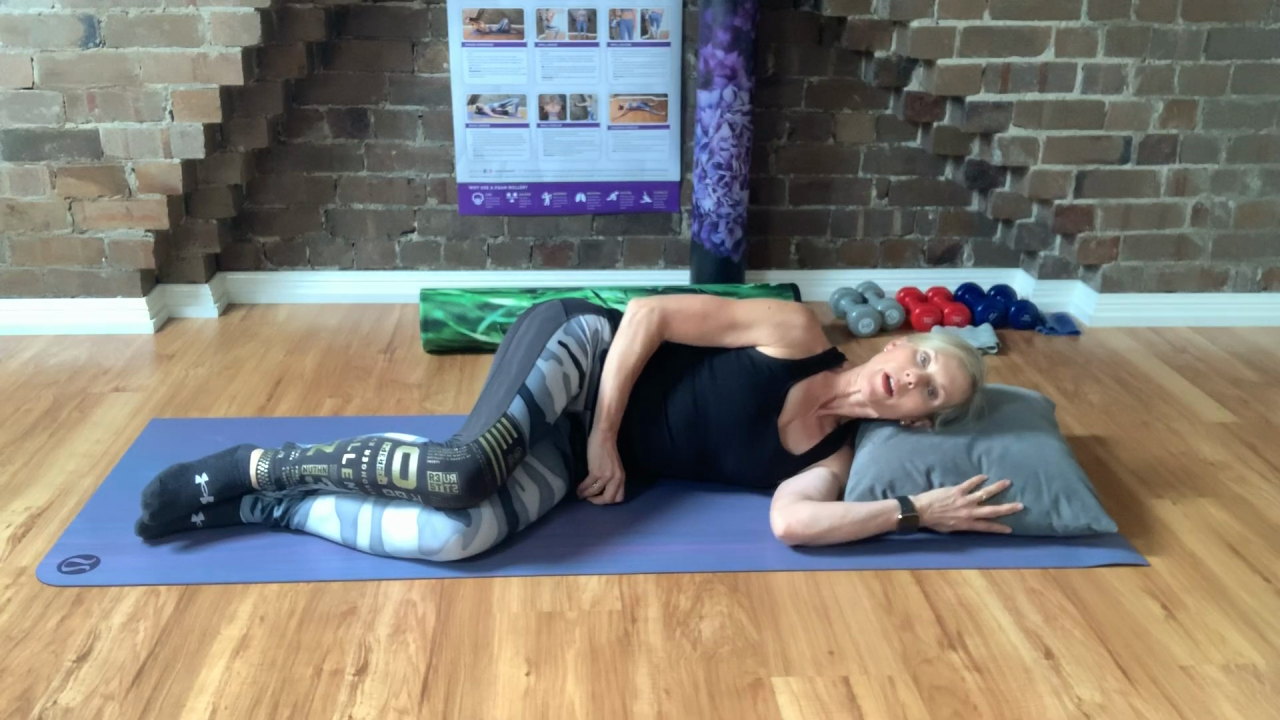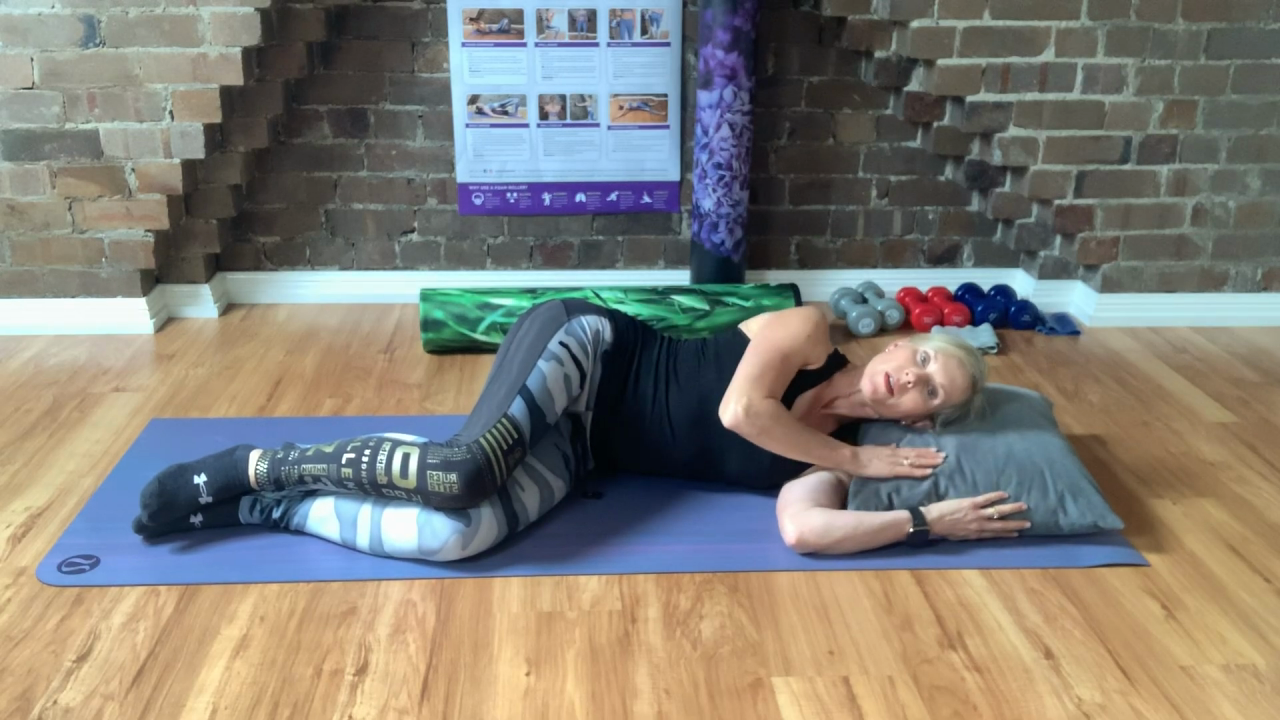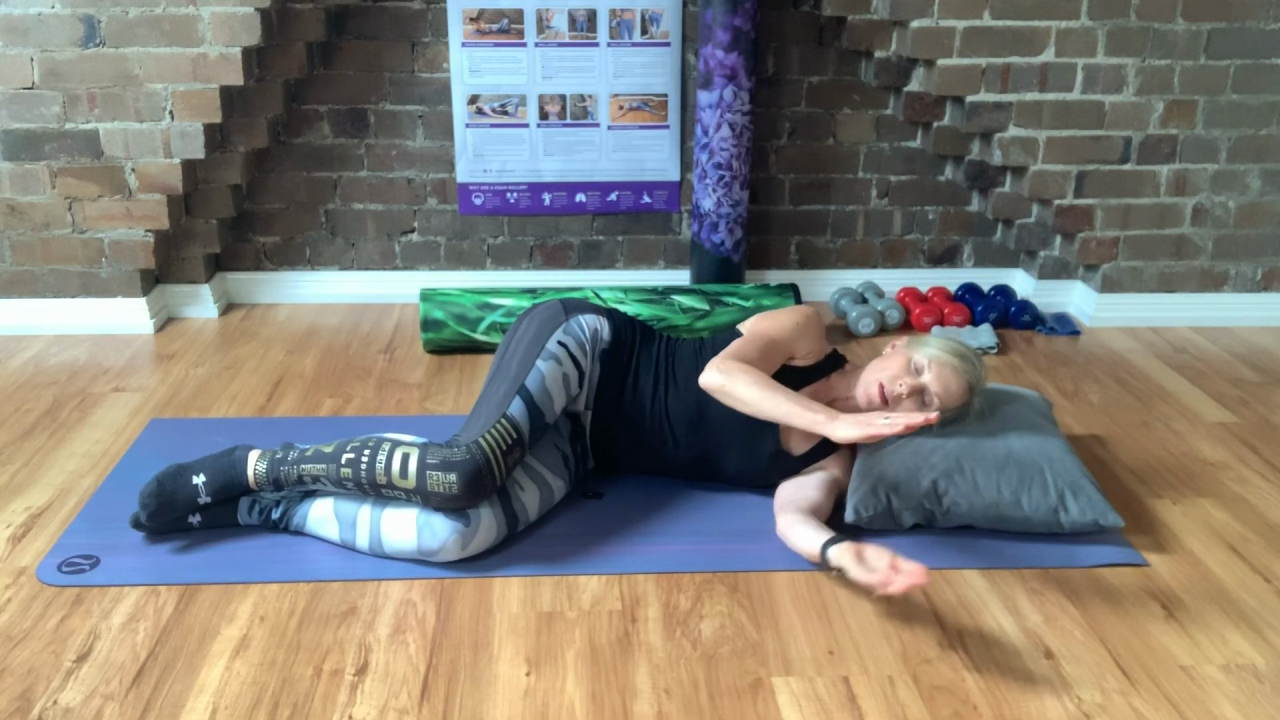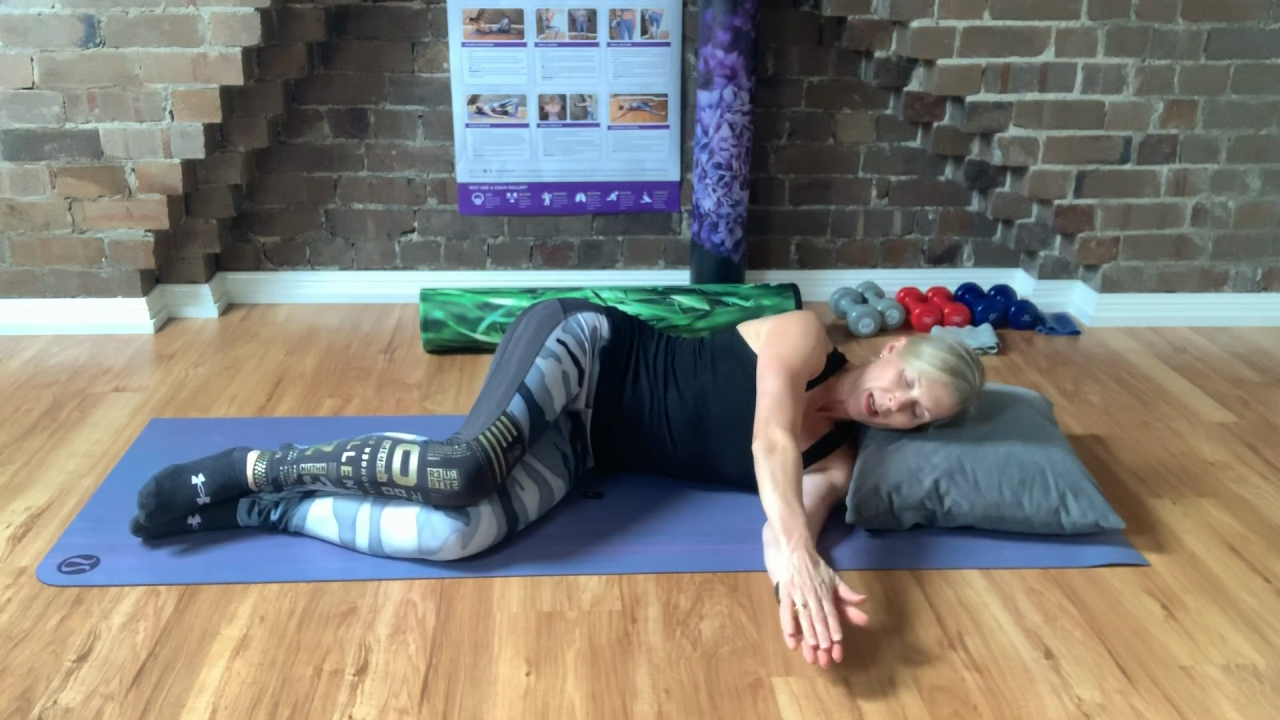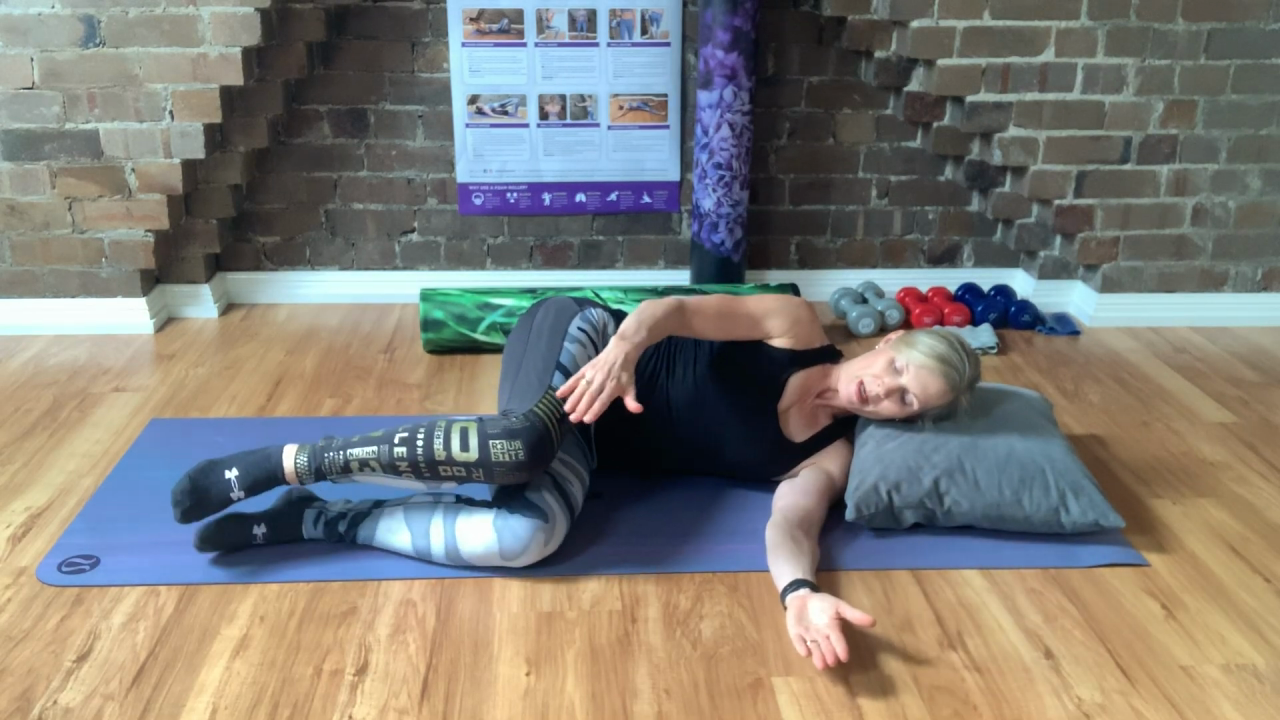
dt=1s
person 1, frame 1
left shoulder: (831, 456)
right shoulder: (795, 330)
left elbow: (794, 522)
right elbow: (649, 311)
left wrist: (922, 510)
right wrist: (605, 431)
left hip: (571, 459)
right hip: (579, 352)
left knee: (462, 533)
right knee: (463, 473)
left ankle: (263, 503)
right ankle: (250, 466)
person 1, frame 2
left shoulder: (827, 455)
right shoulder: (811, 331)
left elbow: (804, 529)
right elbow: (738, 408)
left wrist: (929, 520)
right wrist: (861, 459)
left hip: (583, 452)
right hip: (581, 348)
left knee: (462, 533)
right knee: (463, 473)
left ankle: (264, 506)
right ankle: (247, 466)
person 1, frame 3
left shoulder: (830, 458)
right shoulder: (806, 332)
left elbow: (797, 515)
right elbow: (718, 371)
left wrist: (841, 553)
right wrist: (836, 418)
left hip: (580, 449)
right hip: (577, 347)
left knee: (459, 530)
right knee: (458, 471)
left ankle: (262, 505)
right ankle: (243, 467)
person 1, frame 4
left shoulder: (836, 461)
right shoulder: (809, 335)
left elbow: (789, 518)
right elbow: (772, 438)
left wrist: (791, 589)
right wrist: (805, 559)
left hip: (583, 446)
right hip: (581, 347)
left knee: (464, 531)
right knee: (464, 469)
left ankle: (260, 510)
right ankle: (247, 467)
person 1, frame 5
left shoulder: (832, 458)
right shoulder: (796, 324)
left elbow: (791, 521)
right elbow: (677, 309)
left wrist: (800, 593)
right wrist: (626, 345)
left hip: (599, 444)
left knee: (533, 531)
right knee: (522, 443)
left ankle: (309, 520)
right ankle: (285, 464)
